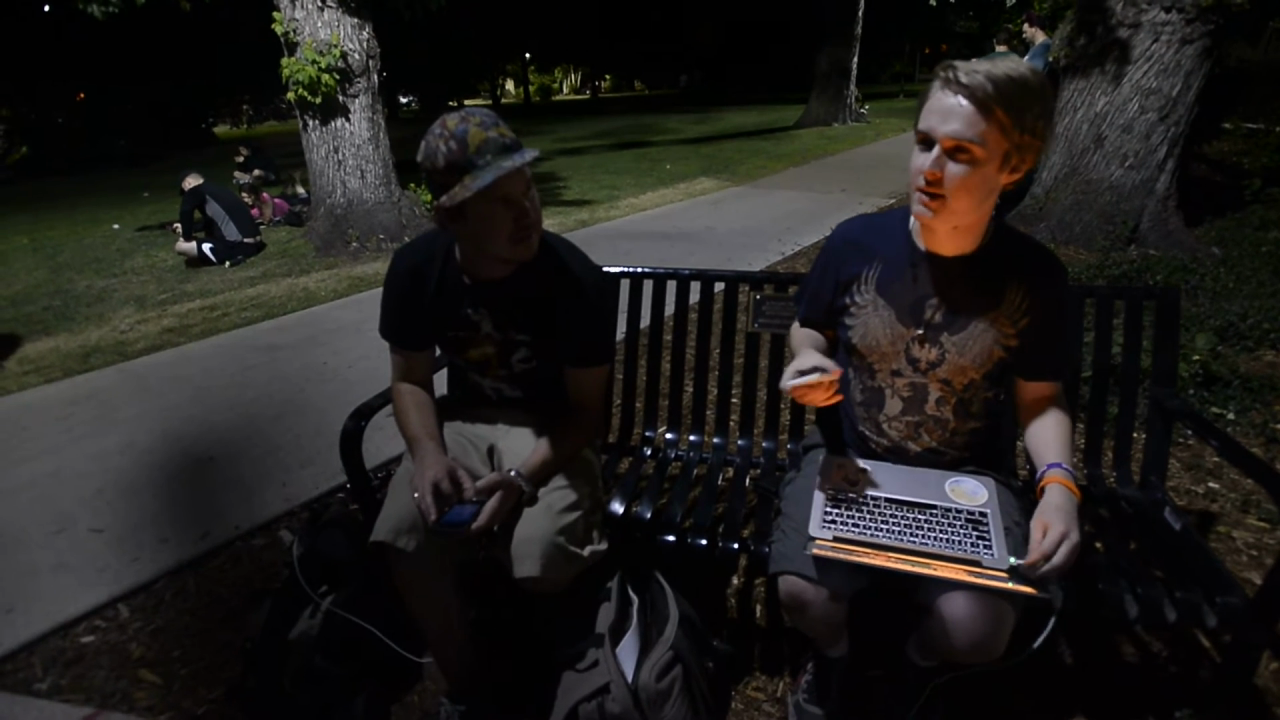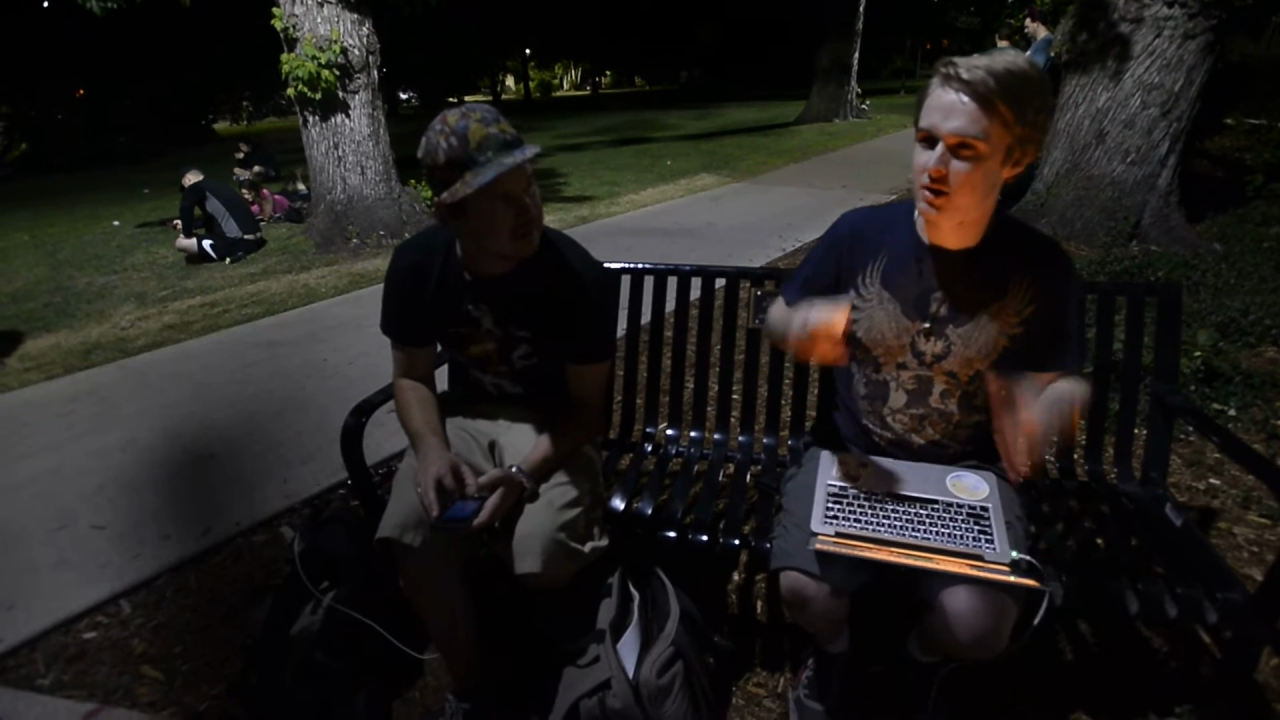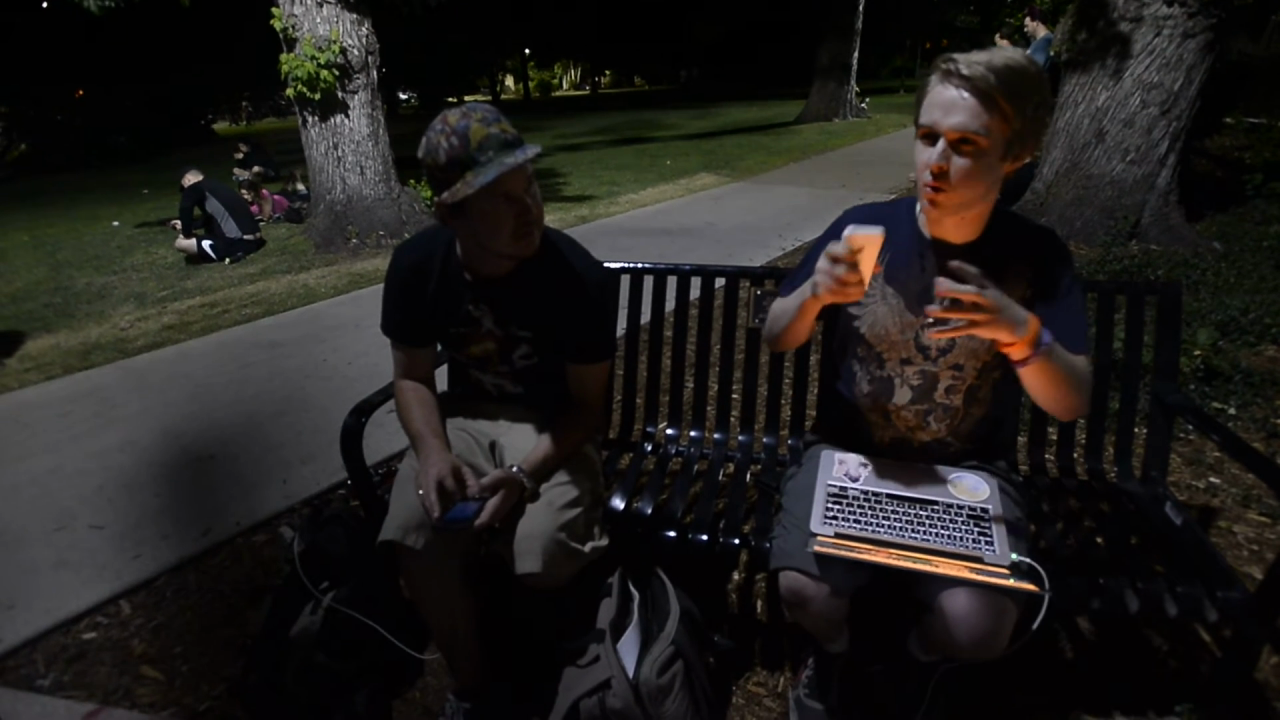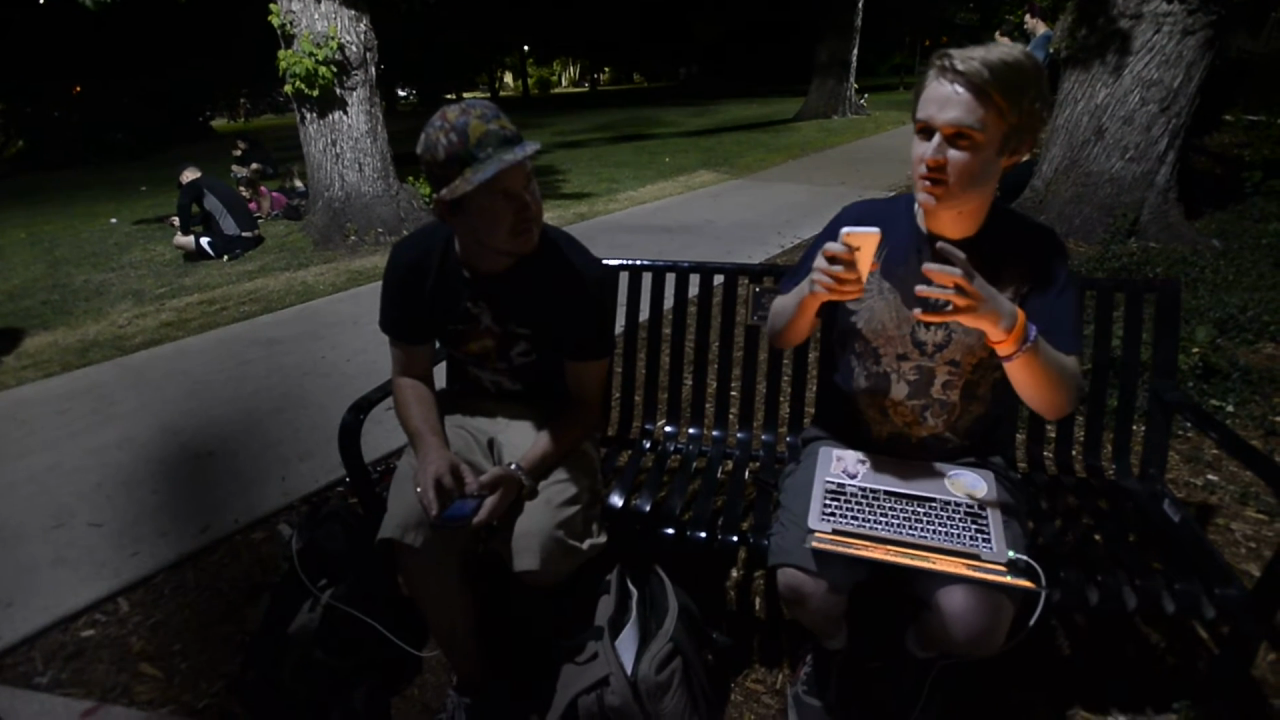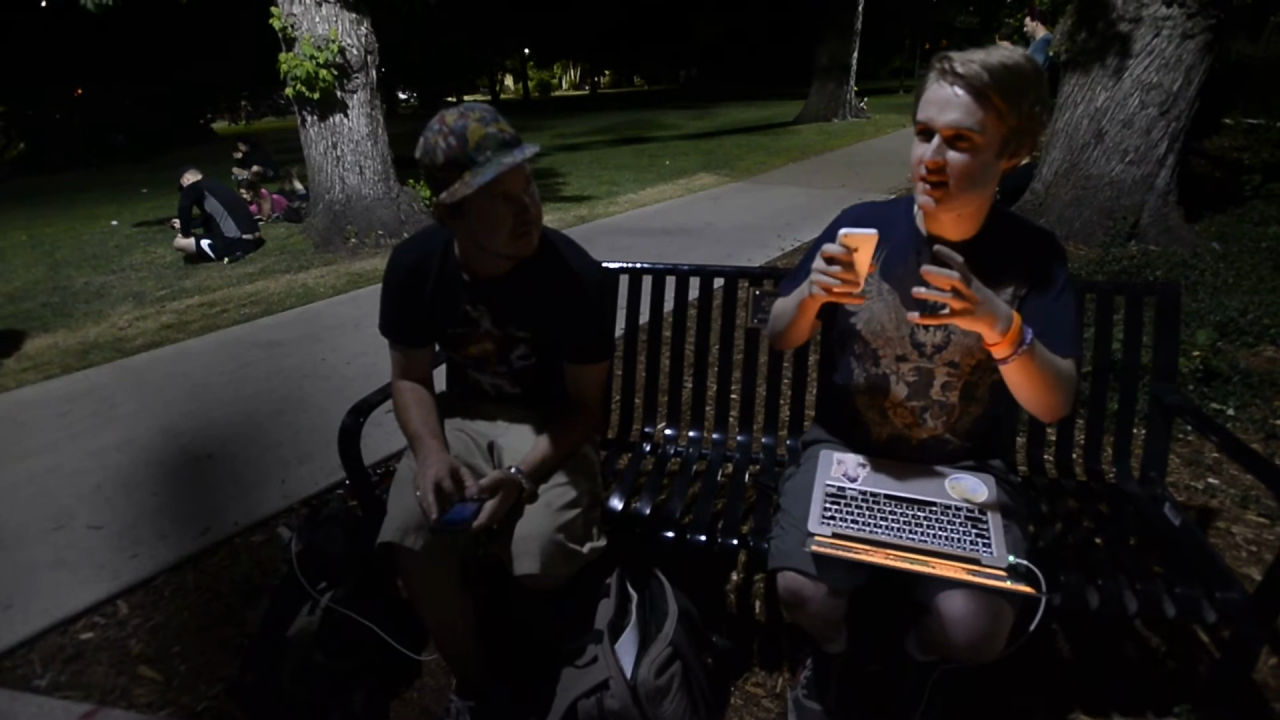
dt=0.2s
person 1, frame 1
left shoulder: (1034, 274)
right shoulder: (856, 242)
left elbow: (1040, 399)
right elbow: (806, 332)
left wrist: (1058, 486)
right wrist: (808, 362)
left hip: (966, 478)
right hip: (849, 460)
left knee: (975, 631)
right knee: (803, 596)
right ankle: (832, 657)
person 1, frame 2
left shoulder: (1038, 265)
right shoulder: (860, 234)
left elbow: (1064, 383)
right elbow: (776, 323)
left wrist: (1044, 407)
right wrist: (803, 323)
left hip: (966, 470)
right hip: (849, 453)
left knee: (979, 625)
right knee: (805, 591)
left ankle: (913, 663)
right ankle: (832, 653)
person 1, frame 3
left shoulder: (1039, 256)
right shoulder: (863, 227)
left elbow: (1072, 402)
right elbow: (777, 338)
left wrist: (1017, 329)
right wrist: (812, 295)
left hip: (966, 470)
right hip: (848, 452)
left knee: (978, 627)
right knee: (805, 592)
left ankle: (913, 662)
right ankle: (833, 652)
person 1, frame 4
left shoulder: (1035, 252)
right shoulder: (864, 224)
left elbow: (1059, 401)
right elbow: (779, 337)
left wrist: (1002, 322)
right wrist: (811, 294)
left hip: (962, 465)
right hip: (846, 447)
left knee: (975, 623)
right knee: (803, 587)
left ankle: (911, 658)
right ankle: (831, 648)
person 1, frame 5
left shoulder: (1034, 255)
right shoulder: (862, 226)
left elbow: (1055, 404)
right elbow: (779, 338)
left wrist: (999, 325)
right wrist: (811, 294)
left hip: (962, 468)
right hip: (846, 449)
left knee: (976, 629)
right knee: (803, 592)
left ankle: (912, 661)
right ankle: (832, 650)
person 2, frame 1
left shoulder: (578, 281)
right shoulder: (416, 268)
left elbow: (586, 409)
right elbow: (410, 379)
left wrist: (523, 479)
right wrist: (429, 456)
left hip: (552, 430)
right hip: (466, 420)
left knee: (541, 563)
right knee: (405, 539)
person 2, frame 2
left shoulder: (578, 277)
right shoulder: (417, 264)
left elbow: (586, 405)
right elbow: (412, 374)
left wrist: (525, 474)
right wrist: (432, 451)
left hip: (553, 426)
right hip: (468, 416)
left knee: (543, 559)
right knee: (411, 535)
person 2, frame 3
left shoulder: (578, 278)
right shoulder: (416, 265)
left elbow: (587, 405)
right elbow: (412, 376)
left wrist: (525, 475)
right wrist: (433, 453)
left hip: (553, 427)
right hip: (468, 417)
left knee: (543, 559)
right knee: (413, 537)
person 2, frame 4
left shoulder: (576, 274)
right shoulder: (414, 261)
left elbow: (585, 401)
right elbow: (410, 373)
left wrist: (523, 472)
right wrist: (431, 450)
left hip: (551, 423)
right hip: (465, 413)
left knee: (541, 557)
right knee: (412, 536)
person 2, frame 5
left shoulder: (577, 278)
right shoulder: (414, 265)
left elbow: (585, 405)
right elbow: (410, 377)
left wrist: (524, 476)
right wrist: (431, 454)
left hip: (551, 426)
right hip: (465, 417)
left knee: (541, 561)
right knee: (412, 541)
